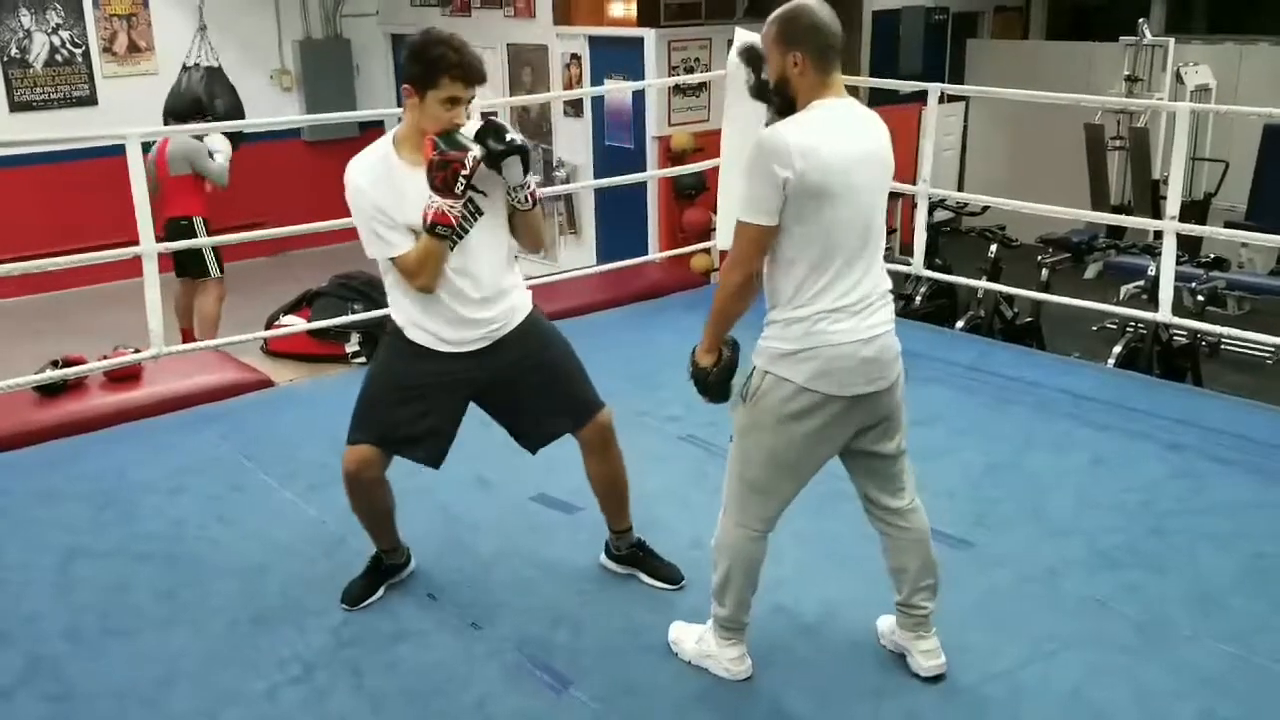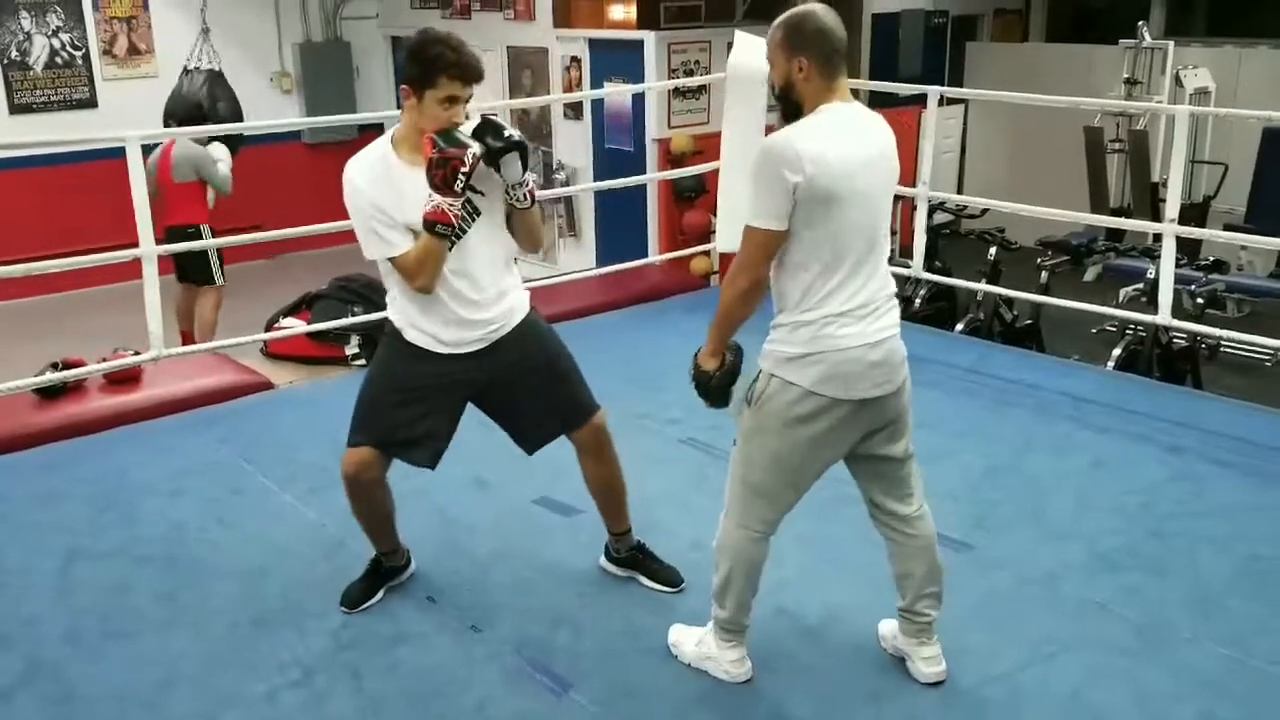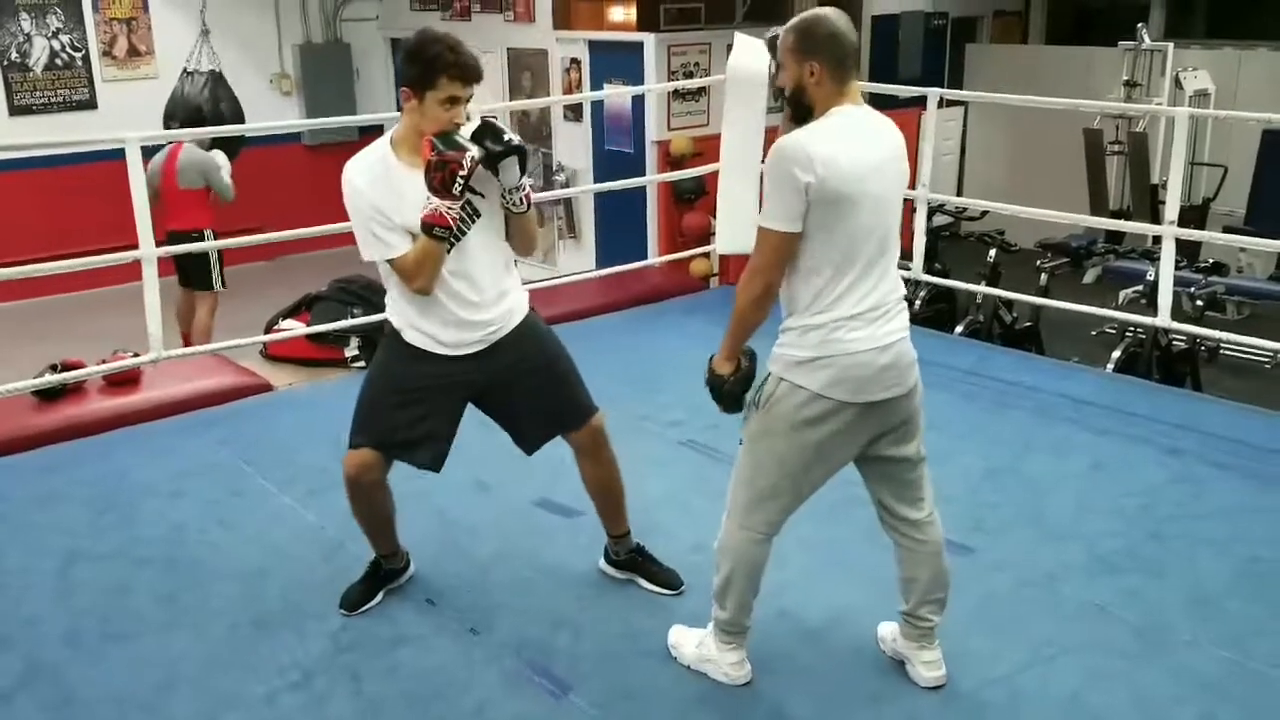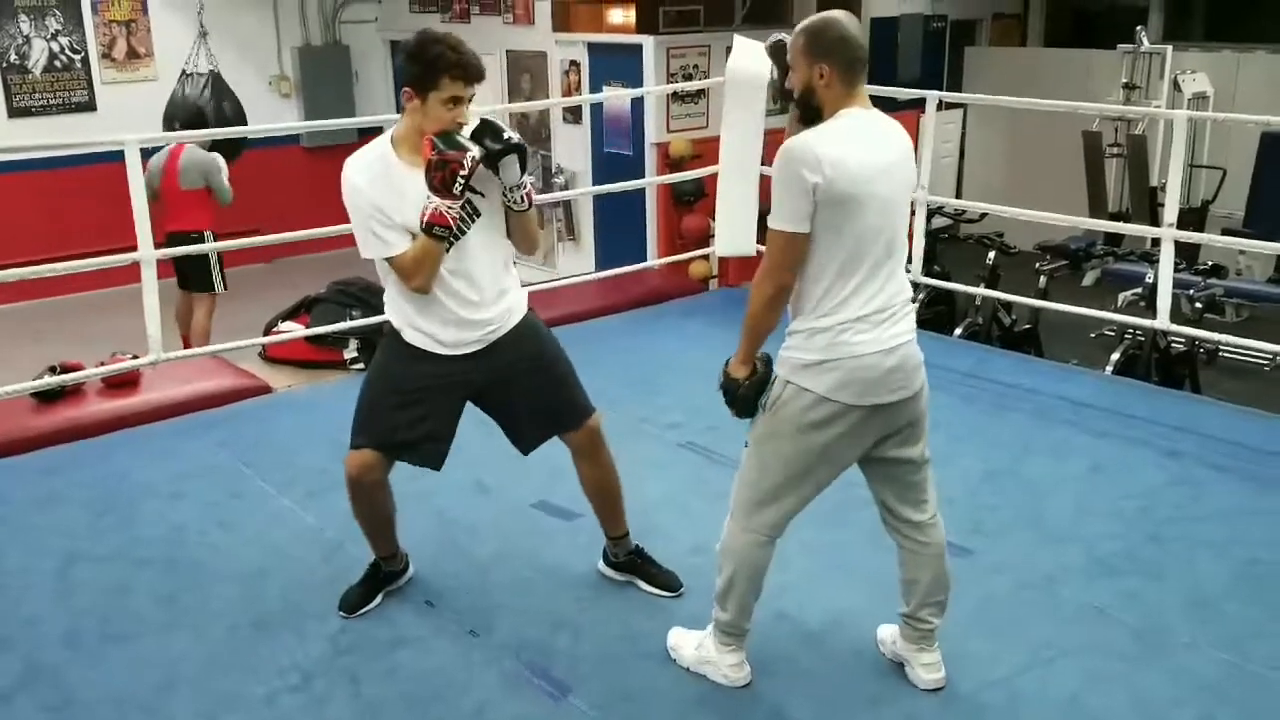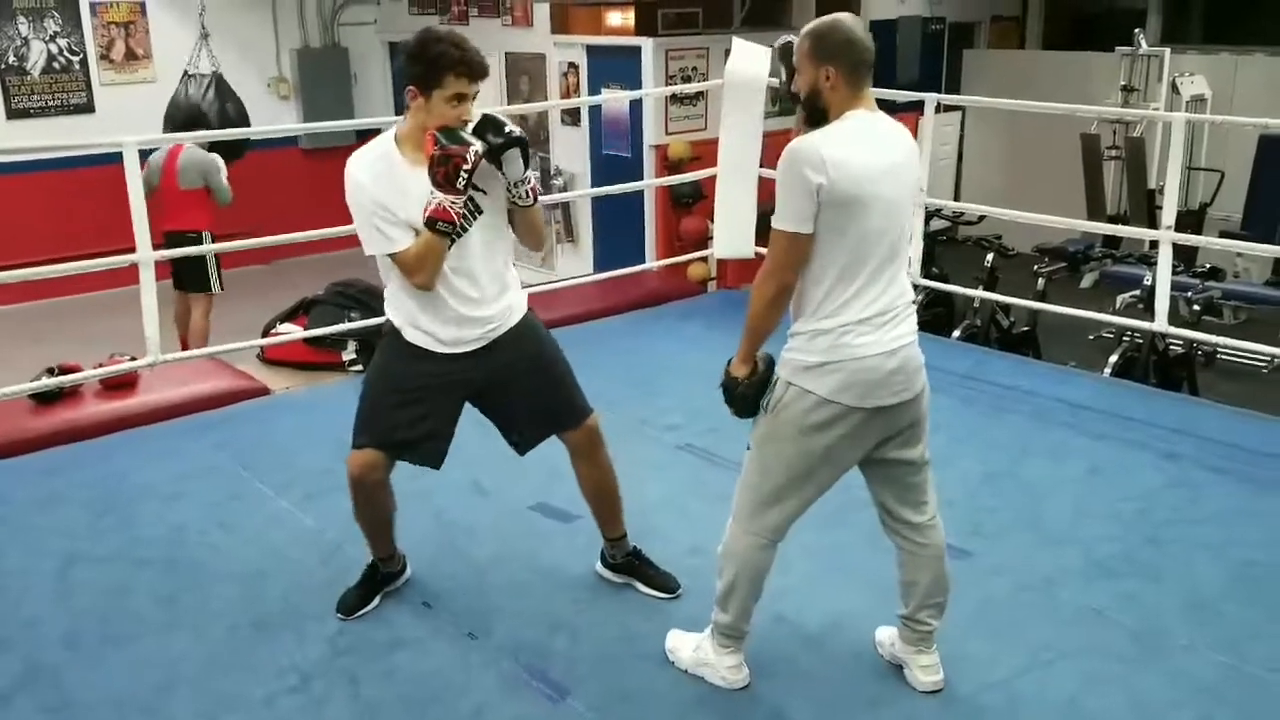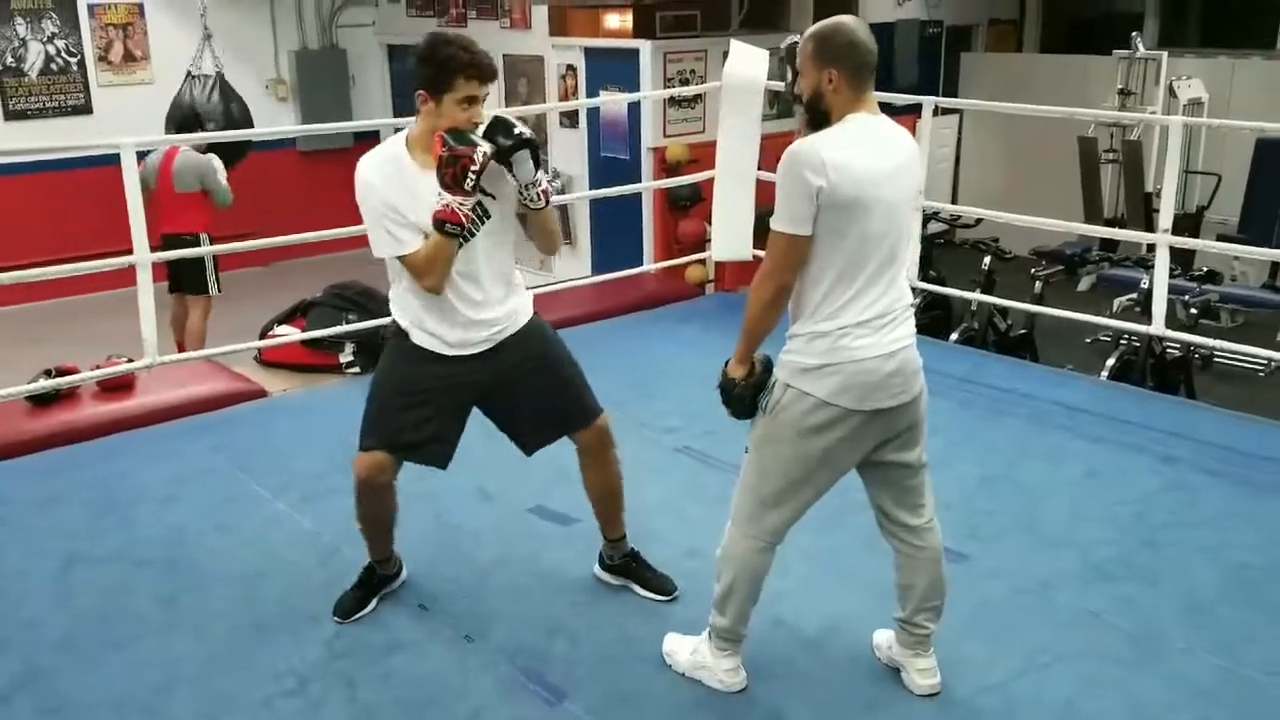
dt=0.1s
person 1, frame 1
left shoulder: (778, 144)
right shoulder: (872, 128)
left elbow: (743, 268)
left wrist: (710, 343)
right wrist: (775, 105)
left hip: (802, 366)
right hip: (877, 353)
left knee: (746, 512)
right knee: (896, 500)
left ankle: (725, 644)
right ankle: (919, 636)
person 1, frame 2
left shoulder: (786, 149)
right shoulder: (878, 131)
left elbow: (750, 273)
left wrist: (713, 348)
right wrist: (790, 112)
left hip: (808, 370)
right hip: (883, 357)
left knee: (748, 515)
right knee: (902, 506)
left ankle: (725, 646)
right ankle: (921, 642)
person 1, frame 3
left shoulder: (796, 151)
right shoulder: (889, 135)
left elbow: (764, 275)
left wrist: (730, 354)
right wrist: (799, 103)
left hip: (817, 372)
right hip: (892, 362)
left knee: (750, 512)
right knee: (911, 510)
left ankle: (725, 647)
right ankle: (922, 645)
person 1, frame 4
left shoulder: (805, 153)
right shoulder: (897, 137)
left elbow: (776, 277)
left wrist: (745, 357)
right wrist: (805, 108)
left hip: (824, 375)
right hip: (899, 364)
left knee: (754, 514)
right knee: (914, 512)
left ankle: (725, 649)
right ankle: (922, 648)
person 1, frame 5
left shoulder: (809, 154)
right shoulder: (902, 141)
left elbow: (778, 276)
left wrist: (745, 357)
right wrist: (809, 112)
left hip: (826, 377)
right hip: (900, 368)
left knee: (756, 517)
right knee: (914, 515)
left ankle: (723, 650)
right ankle: (919, 650)
person 1, frame 6
left shoulder: (809, 157)
right shoulder: (903, 144)
left elbow: (777, 278)
left wrist: (743, 358)
right wrist: (812, 116)
left hip: (825, 379)
right hip: (899, 370)
left knee: (755, 521)
right knee: (912, 518)
left ankle: (722, 653)
right ankle: (917, 653)
person 2, frame 1
left shoulder: (482, 144)
right shoulder: (367, 173)
left elbow: (534, 243)
right elbow: (420, 278)
left wrist: (518, 178)
right wrist: (445, 202)
left hip: (511, 326)
right hip: (425, 344)
left knee: (597, 428)
right knee: (360, 464)
left ankle: (624, 545)
right ankle: (391, 557)
person 2, frame 2
left shoulder: (481, 144)
right shoulder: (365, 174)
left elbow: (532, 242)
right elbow: (419, 278)
left wrist: (516, 175)
right wrist: (445, 200)
left hip: (508, 327)
right hip: (423, 345)
left knee: (592, 430)
right knee: (359, 466)
left ankle: (623, 548)
right ankle: (391, 560)
person 2, frame 3
left shoulder: (479, 146)
right shoulder: (365, 174)
left elbow: (526, 246)
right elbow: (417, 279)
left wrist: (513, 179)
right wrist: (443, 203)
left hip: (508, 328)
right hip: (423, 346)
left knee: (589, 432)
right knee: (361, 467)
left ankle: (622, 550)
right ankle: (391, 562)
person 2, frame 4
left shoulder: (479, 146)
right shoulder: (365, 172)
left elbow: (528, 245)
right elbow: (415, 277)
left wrist: (513, 177)
right wrist: (444, 201)
left hip: (506, 328)
right hip: (422, 346)
left knee: (586, 432)
right knee: (362, 468)
left ankle: (621, 551)
right ankle: (389, 564)
person 2, frame 5
left shoulder: (486, 144)
right shoulder: (368, 169)
left elbow: (536, 242)
right elbow: (420, 275)
left wrist: (518, 172)
right wrist: (447, 197)
left hip: (505, 328)
right hip: (422, 344)
left knee: (585, 433)
right knee: (365, 466)
left ankle: (618, 553)
right ankle: (386, 565)
person 2, frame 6
left shoulder: (494, 145)
right shoulder: (379, 172)
left elbow: (550, 244)
right elbow: (429, 277)
left wrist: (529, 174)
right wrist: (454, 199)
left hip: (511, 330)
right hip: (429, 346)
left knee: (594, 433)
right knee: (371, 468)
left ankle: (617, 555)
right ankle: (382, 568)
person 3, frame 1
left shoulder: (157, 149)
right shoulder: (189, 144)
right elbow: (220, 180)
right wrist: (221, 155)
left hip: (171, 225)
right hip: (190, 223)
left knee: (187, 284)
right knee: (212, 289)
left ankle: (188, 342)
person 3, frame 2
left shoulder: (157, 155)
right shoulder: (195, 151)
left elbow: (154, 194)
right elbow: (225, 188)
right wrist: (223, 165)
left hip: (172, 230)
right hip: (194, 228)
left knee: (188, 287)
right knee: (211, 294)
left ankle: (188, 343)
person 3, frame 3
left shoulder: (159, 159)
right shoulder: (202, 158)
left elbow: (152, 197)
right elbow: (229, 196)
right wrist: (224, 174)
left hip: (173, 235)
right hip: (198, 235)
left knee: (188, 291)
right knee: (207, 301)
left ankle: (189, 348)
person 3, frame 4
left shoulder: (157, 160)
right shoulder: (203, 159)
left elbow: (148, 196)
right elbow: (226, 199)
right wrist: (221, 177)
left hip: (172, 236)
right hip: (198, 235)
left knee: (187, 293)
right knee: (204, 302)
left ankle: (188, 348)
person 3, frame 5
left shoulder: (156, 158)
right shoulder: (202, 159)
left elbow: (144, 192)
right elbow: (225, 198)
right wrist: (220, 176)
left hip: (170, 236)
right hip: (196, 236)
left knee: (184, 295)
right knee: (201, 302)
left ankle: (186, 350)
person 3, frame 6
left shoulder: (153, 160)
right shoulder: (199, 162)
left elbow: (140, 187)
right elbow: (225, 200)
right wrist: (220, 177)
left hip: (168, 239)
right hip: (194, 238)
left knee: (180, 299)
right knee: (199, 306)
left ankle: (183, 354)
